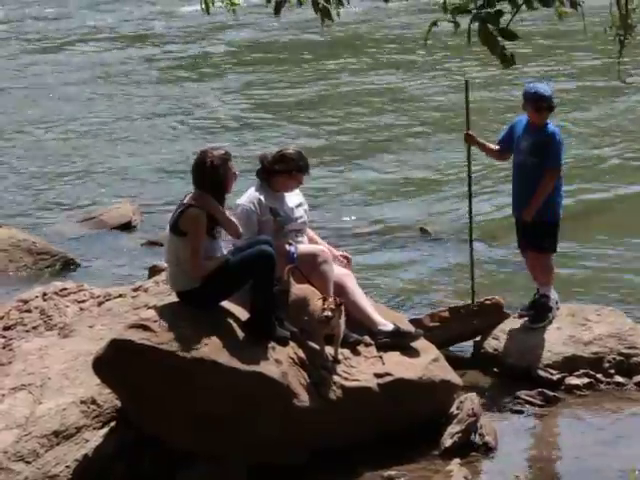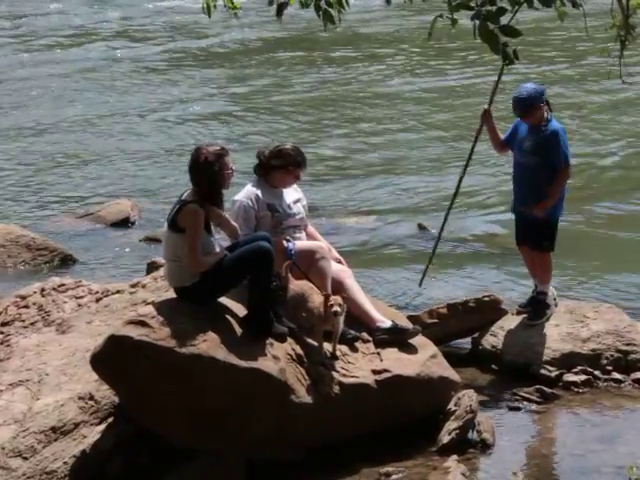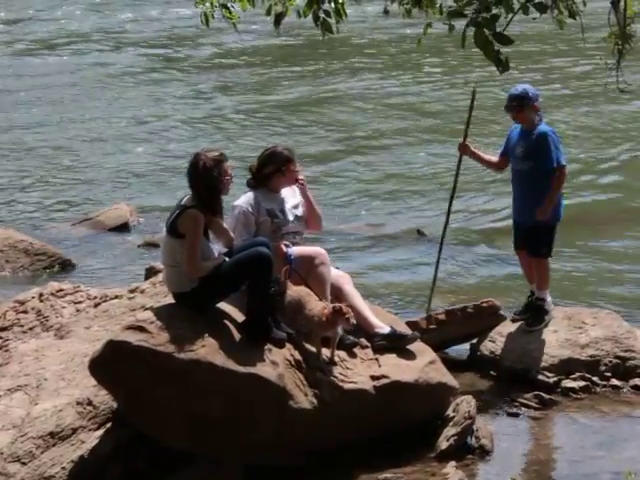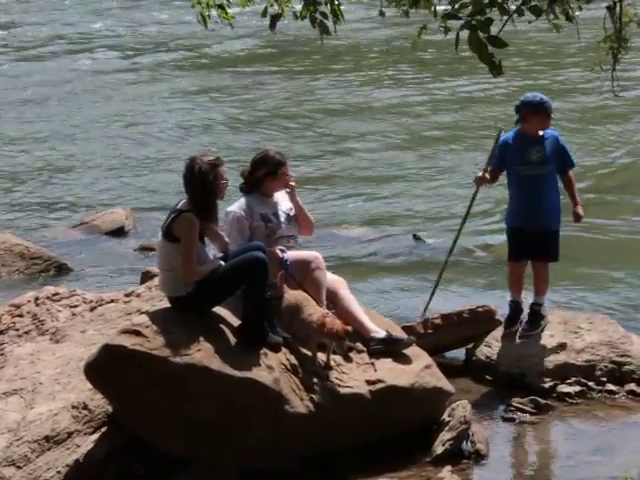
dt=0.7s
person 1, frame 1
left shoulder: (551, 135)
right shoulder: (518, 125)
left elbow: (552, 175)
right elbow: (502, 153)
left wrist: (533, 207)
right wrist: (478, 143)
left hip: (545, 207)
right hip: (521, 204)
left knee: (541, 254)
right knee: (527, 252)
left ankle: (549, 301)
right ankle: (542, 294)
person 1, frame 2
left shoulder: (554, 132)
right shoulder: (521, 124)
left elbow: (565, 172)
right elbow: (501, 147)
left wrist: (546, 204)
right wrist: (489, 124)
left hip: (544, 207)
right hip: (522, 203)
left knee: (541, 251)
right knee: (525, 248)
left ankle: (546, 297)
right ankle: (540, 291)
person 1, frame 3
left shoulder: (545, 135)
right shoulder: (515, 133)
left elbow: (560, 172)
right elbow: (500, 165)
left wrist: (548, 204)
right wrist: (471, 153)
left hip: (542, 212)
right hip: (522, 209)
left knee: (538, 257)
right knee: (523, 253)
left ankle: (543, 304)
right ankle: (535, 296)
person 1, frame 4
left shoulder: (553, 139)
right shoulder: (508, 142)
left elbow: (566, 173)
right elbow: (494, 174)
left wrist: (576, 203)
right wrist: (483, 178)
left hip: (547, 217)
right hip: (517, 217)
left knee: (540, 263)
right knee: (515, 263)
left ankle: (538, 309)
right ankle: (515, 306)
person 2, frame 1
left shoulder: (294, 195)
right shoulder: (250, 203)
left wrist: (332, 251)
left hip: (306, 262)
left knee: (345, 276)
right knee: (320, 254)
left ankle: (382, 327)
person 2, frame 2
left shoulder: (293, 191)
right shoulder: (248, 199)
left elbow: (305, 227)
left wrist: (331, 250)
left hip: (302, 257)
left knee: (343, 273)
right knee: (318, 250)
left ankle: (379, 324)
person 2, frame 3
left shoulder: (292, 193)
right shoulder: (247, 204)
left elbow: (316, 226)
left wrist: (306, 195)
left hip: (302, 263)
left knee: (342, 279)
right knee: (318, 255)
left ankle: (378, 330)
person 2, frame 4
left shoulder: (283, 197)
right shoulder: (240, 210)
left elbow: (308, 230)
left wrist: (295, 200)
right wrist: (267, 253)
left hip: (297, 267)
left knee: (337, 284)
right knee: (314, 259)
left ankle: (374, 334)
person 3, frame 1
left shoulder: (202, 201)
right shoulder: (195, 213)
left elbow: (237, 232)
right elbow: (197, 268)
left wrist: (217, 210)
right wrist: (225, 259)
left hip: (202, 277)
right hip: (195, 290)
left knee: (264, 243)
right knee: (264, 256)
left ankle: (270, 316)
right ankle: (260, 325)
person 3, frame 2
left shoulder: (198, 197)
right shoulder: (194, 209)
left elbow: (235, 235)
right elbow: (195, 264)
left wrist: (220, 217)
right wrist: (222, 254)
left hip: (198, 274)
right hip: (192, 285)
left knee: (262, 239)
right knee: (262, 252)
left ankle: (269, 312)
right ankle: (258, 321)
person 3, frame 3
left shoulder: (197, 203)
right shoulder: (193, 214)
left elbow: (229, 242)
right elbow: (193, 269)
left wrist: (215, 221)
right wrist: (220, 260)
left hip: (197, 280)
right hip: (191, 291)
left knee: (261, 244)
right knee: (261, 258)
left ankle: (268, 317)
right ankle: (257, 326)
person 3, frame 4
left shoulder: (192, 207)
right shoulder: (189, 218)
left elbow: (224, 246)
right elbow: (189, 274)
right wrist: (216, 263)
left hip: (192, 285)
right hip: (186, 295)
left knee: (257, 248)
right knee: (257, 262)
left ankle: (265, 322)
right ankle: (253, 331)
